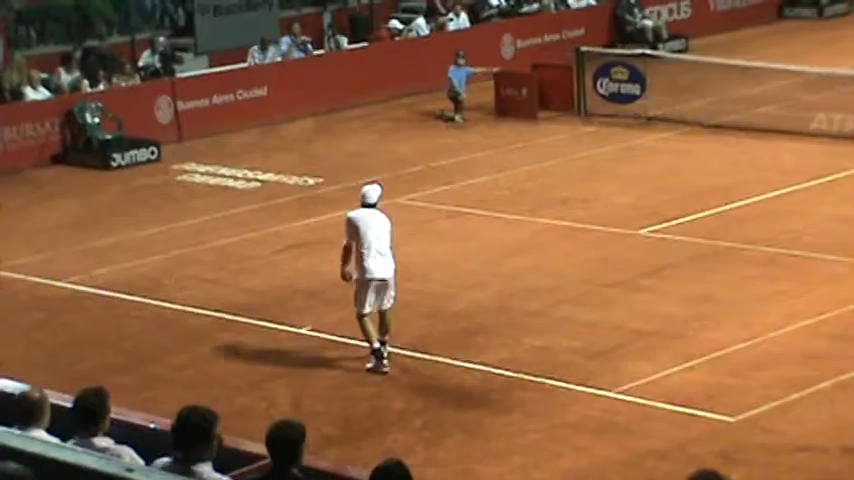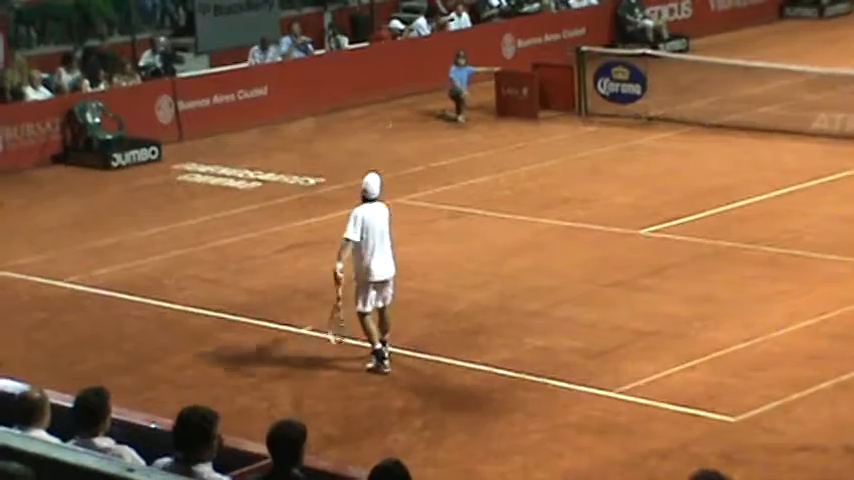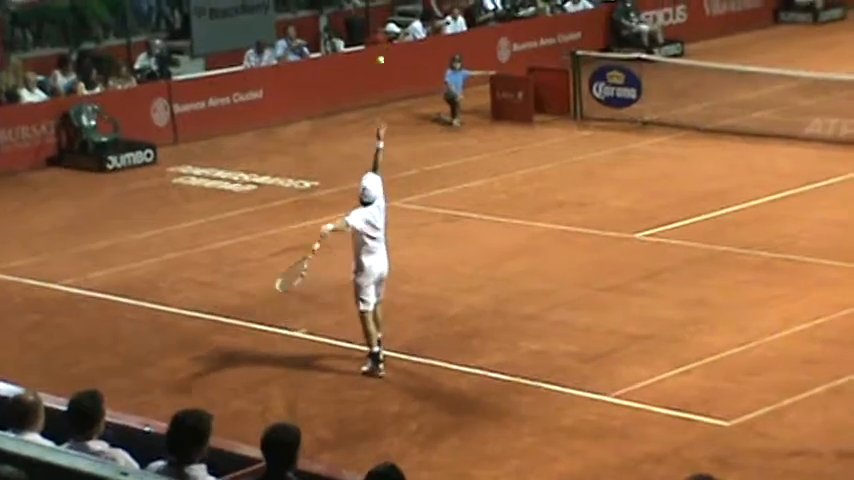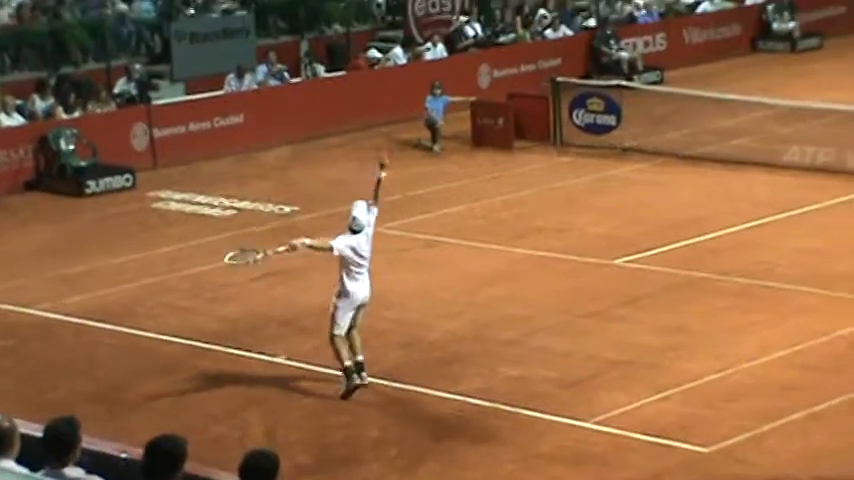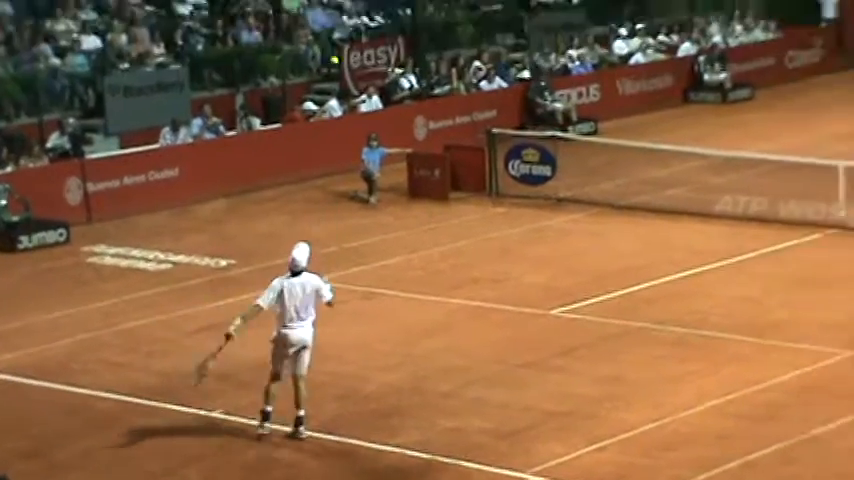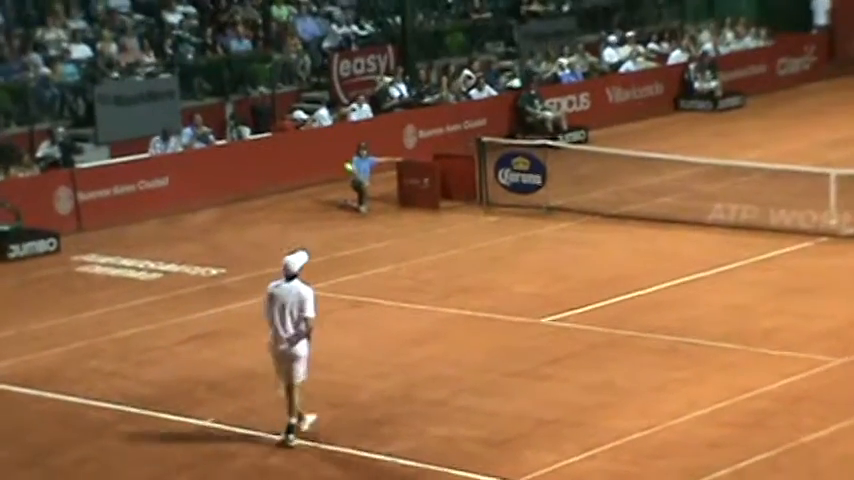
dt=0.3s
person 1, frame 1
left shoulder: (353, 217)
right shoulder: (384, 219)
left elbow: (348, 246)
left wrist: (344, 268)
left hip: (369, 272)
right hip: (387, 270)
left knee: (362, 314)
right knee: (384, 310)
left ankle: (379, 358)
right ankle: (383, 350)
person 1, frame 2
left shoulder: (358, 213)
right shoulder: (383, 209)
left elbow: (349, 241)
left wrist: (339, 265)
left hip: (369, 272)
right hip: (388, 269)
left knee: (364, 313)
right knee: (383, 309)
left ankle: (380, 359)
right ankle: (384, 349)
person 1, frame 3
left shoulder: (359, 215)
right shoulder: (379, 204)
left elbow: (346, 223)
right elbow: (377, 170)
left wrist: (329, 227)
right wrist: (380, 143)
left hip: (366, 270)
right hip: (382, 265)
left knee: (366, 314)
right knee: (376, 306)
left ankle: (376, 362)
right ankle: (378, 347)
person 1, frame 4
left shoulder: (347, 241)
right shoulder: (368, 230)
left elbow: (328, 245)
right elbow: (374, 202)
left wrist: (304, 242)
right wrist: (381, 175)
left hip: (349, 293)
right hip: (364, 290)
left knee: (336, 336)
right knee: (351, 329)
left ankle: (350, 376)
right ankle: (360, 371)
person 1, frame 5
left shoulder: (280, 283)
right shoulder: (314, 281)
left elbow: (258, 306)
right elbow: (330, 301)
left wrist: (236, 325)
right wrist: (327, 291)
left hip: (285, 336)
right hip: (305, 335)
left knee: (275, 377)
right knee: (299, 379)
left ankle: (265, 420)
right ankle: (300, 425)
person 1, frame 6
left shoulder: (273, 288)
right shoulder: (305, 291)
left elbow: (271, 317)
right elbow: (308, 322)
right wrist: (309, 342)
left hip: (277, 344)
right hip: (296, 344)
left knee: (289, 383)
right knee: (294, 386)
left ankle: (300, 419)
right ankle: (290, 434)
